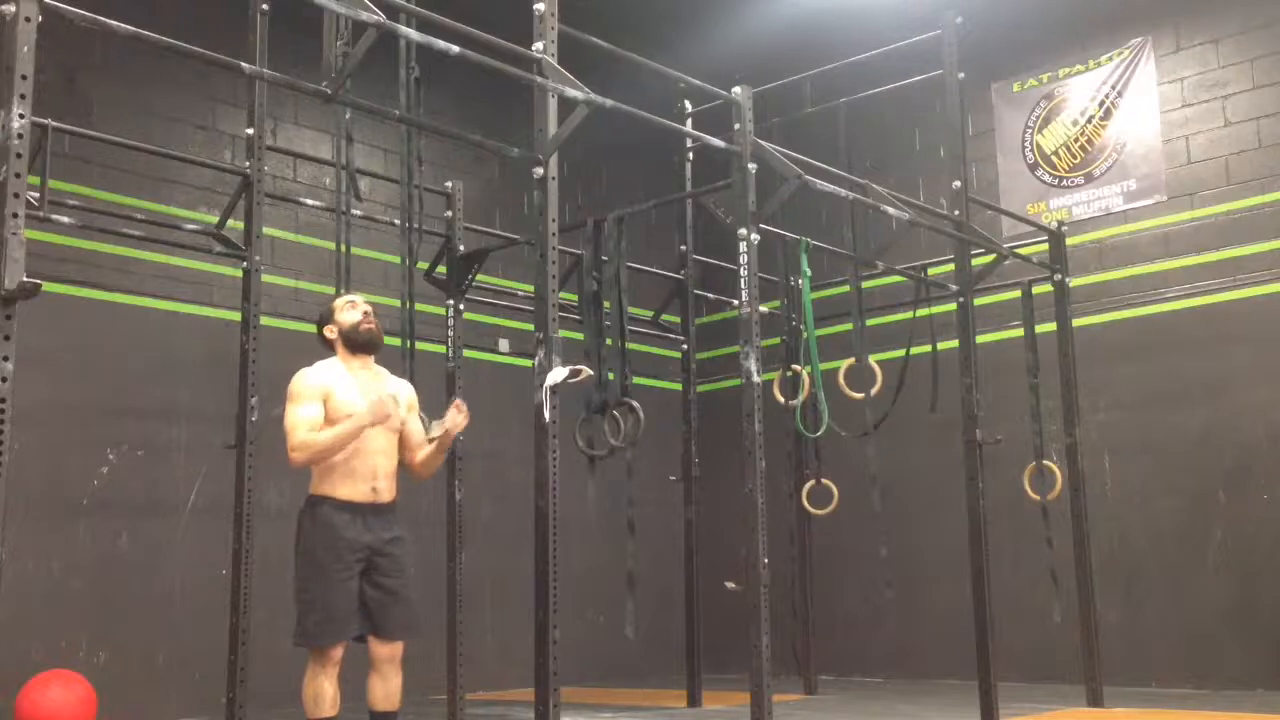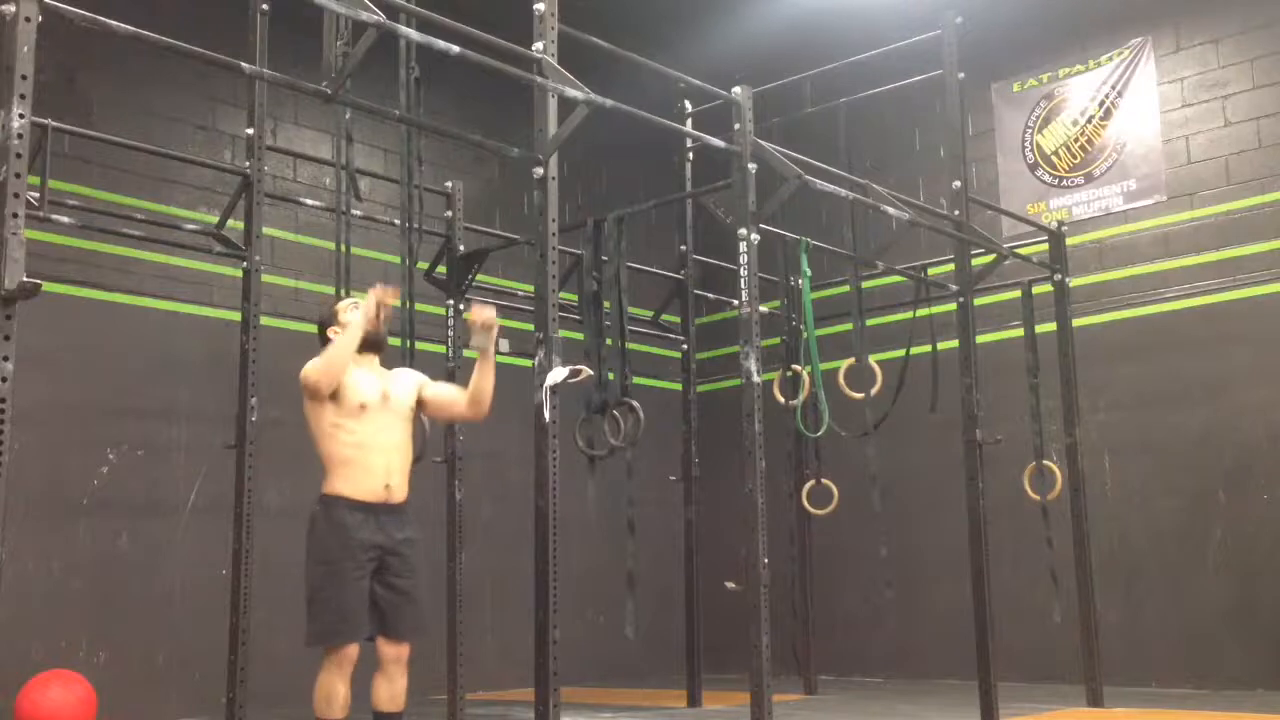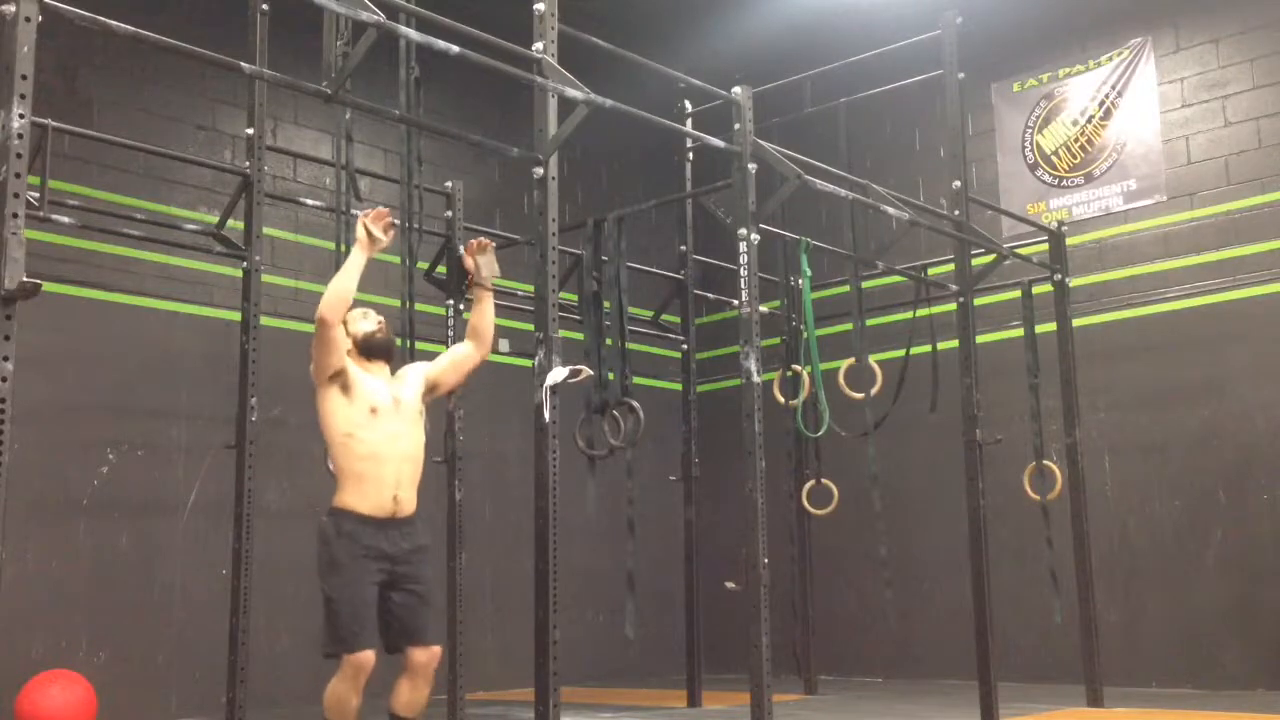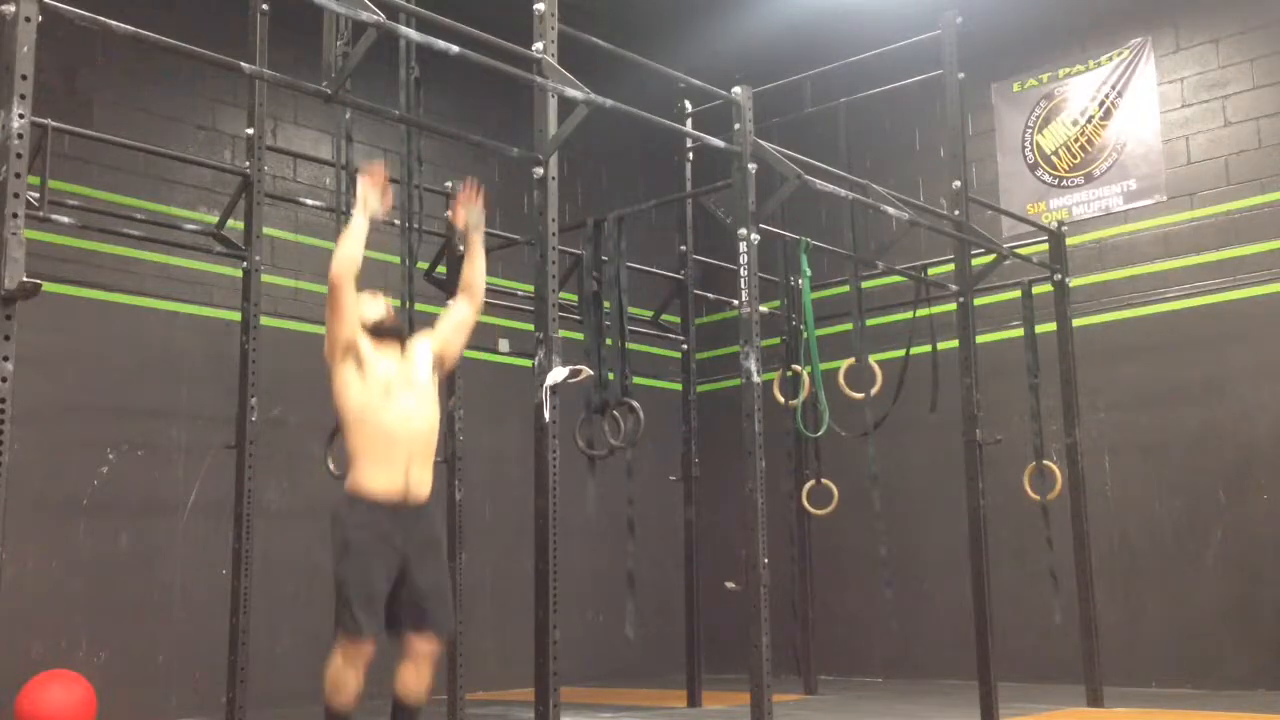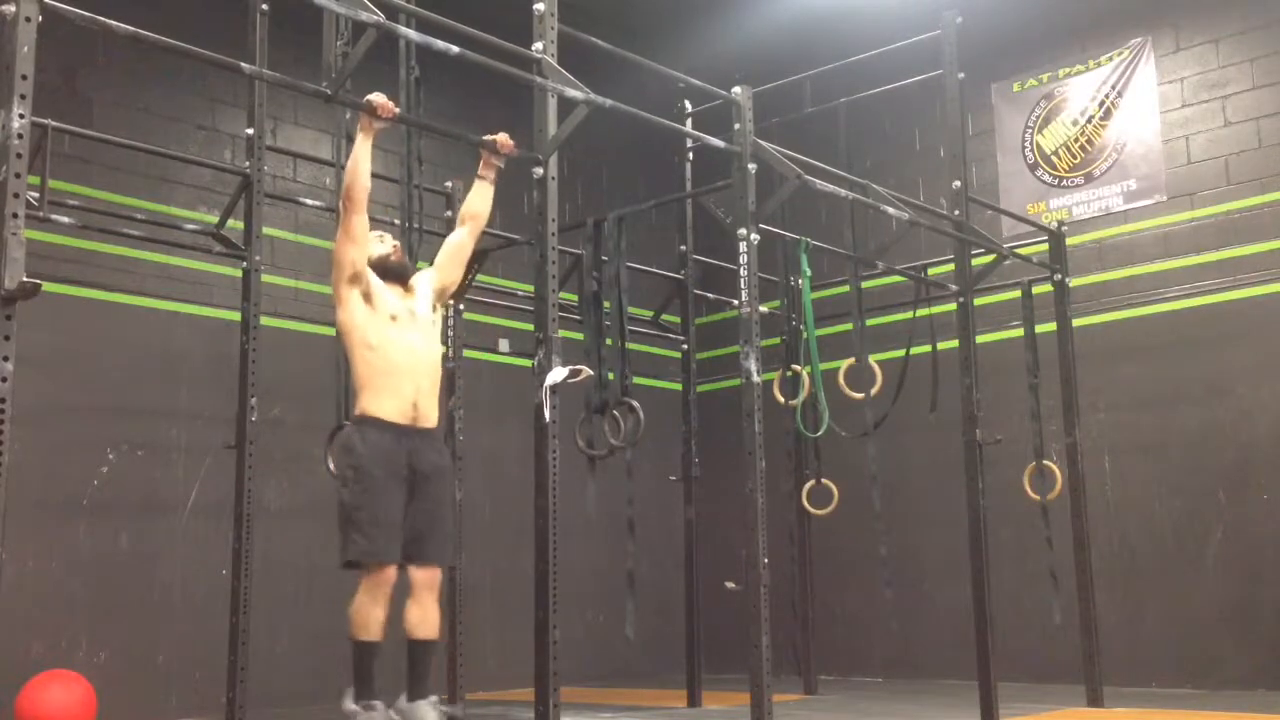
dt=0.3s
person 1, frame 1
left shoulder: (401, 389)
right shoulder: (313, 378)
left elbow: (421, 466)
right elbow: (298, 452)
left wrist: (444, 437)
right wrist: (363, 419)
left hip: (386, 525)
right hip: (331, 522)
left knee: (389, 649)
right knee: (328, 652)
person 1, frame 2
left shoulder: (408, 380)
right shoulder: (324, 370)
left elbow: (474, 406)
right elbow: (319, 380)
left wrist: (485, 347)
right wrist: (361, 319)
left hip: (397, 524)
right hip: (344, 522)
left knee: (395, 651)
right knee: (342, 651)
person 1, frame 3
left shoulder: (416, 379)
right shoulder: (339, 379)
left elbow: (479, 344)
right elbow: (328, 315)
left wrist: (481, 280)
right wrist: (362, 250)
left hip: (407, 538)
right hip: (353, 537)
left knee: (424, 657)
right knee: (359, 659)
person 1, frame 4
left shoulder: (425, 358)
right shoulder: (352, 358)
left elbow: (469, 300)
right elbow: (340, 282)
left wrist: (473, 233)
right wrist: (364, 213)
left hip: (420, 521)
right hip: (366, 519)
left knee: (425, 646)
right knee: (357, 644)
person 1, frame 5
left shoulder: (429, 291)
right shoulder: (357, 289)
left elbow: (469, 226)
right elbow: (353, 206)
left wrist: (488, 169)
right wrist: (366, 132)
left hip: (428, 447)
right hip: (375, 441)
left knee: (427, 578)
right knee: (380, 573)
